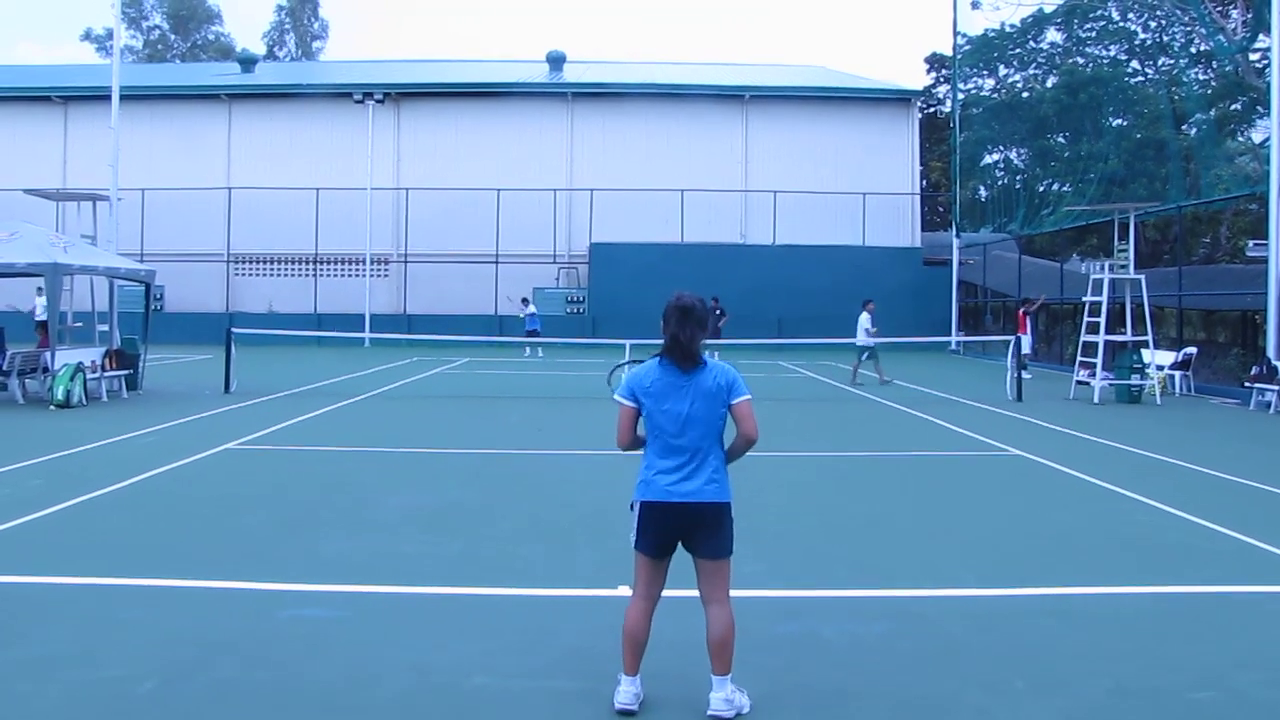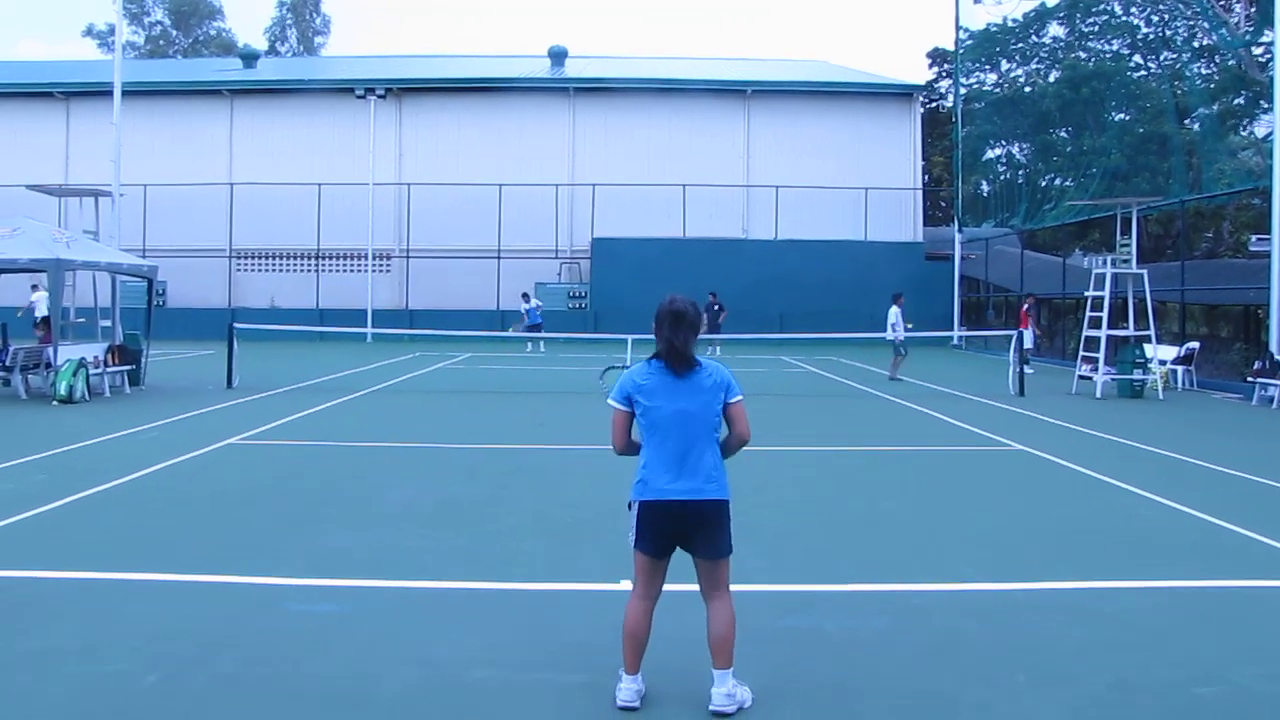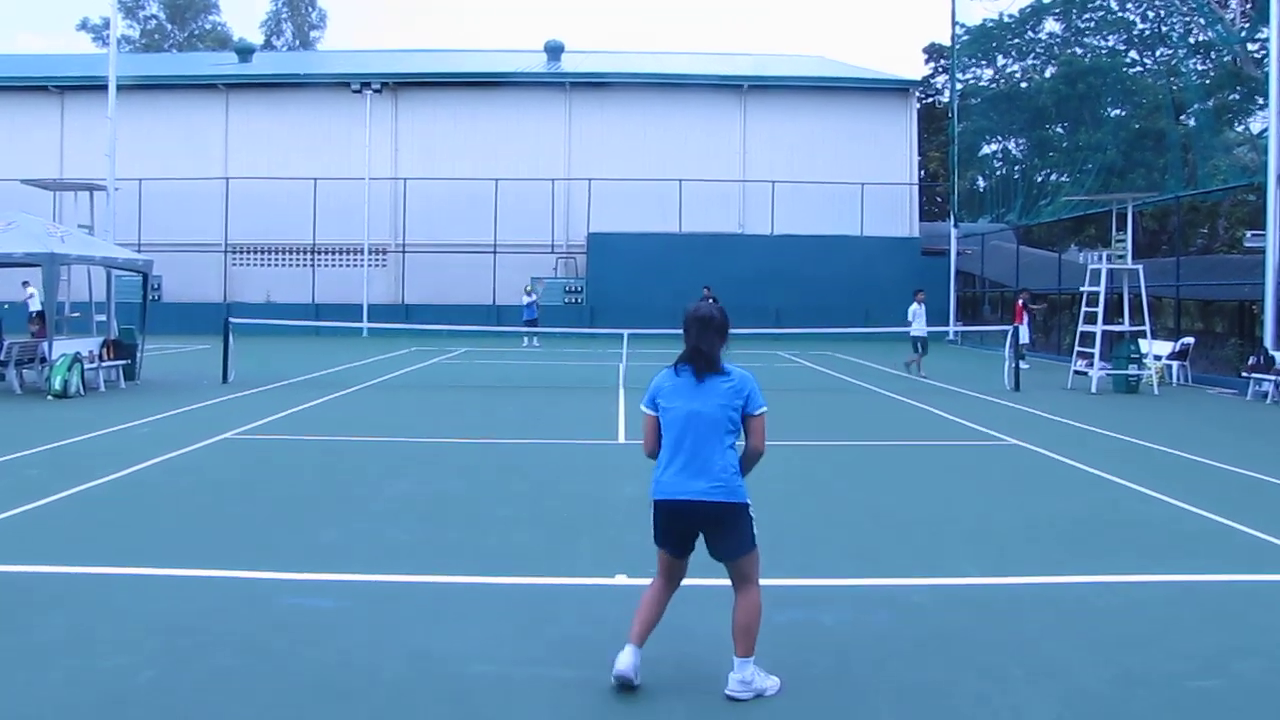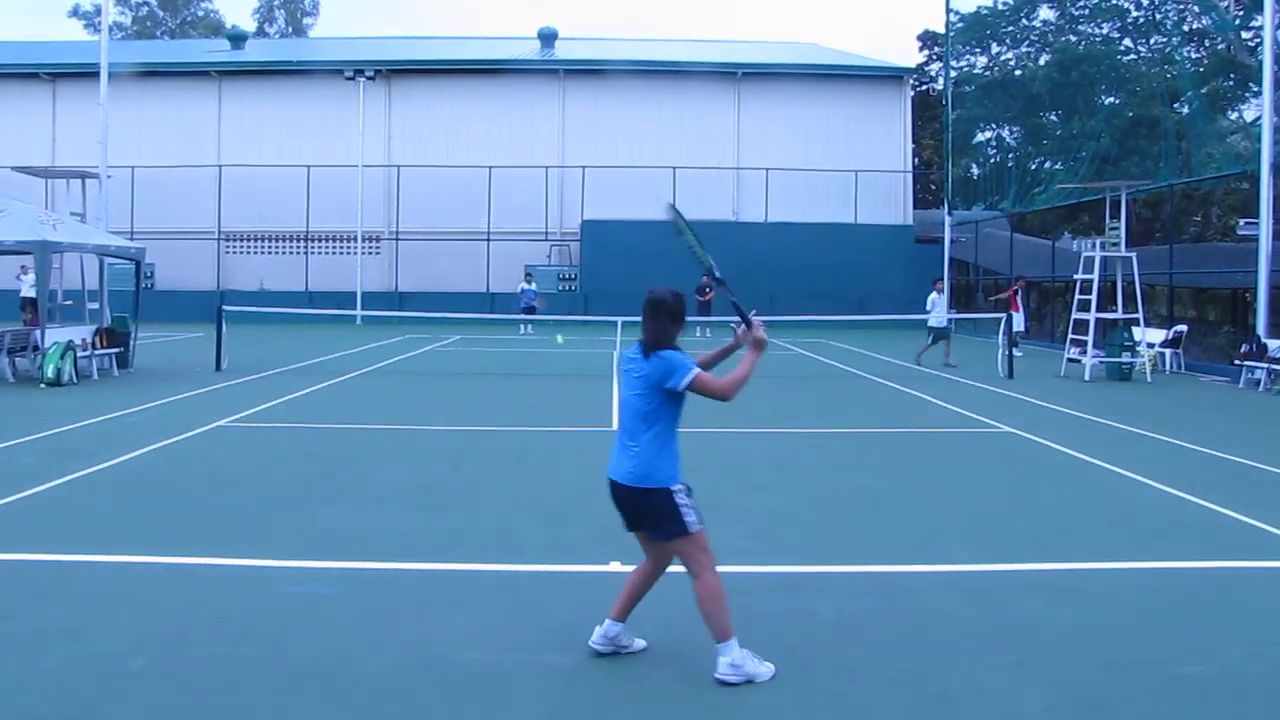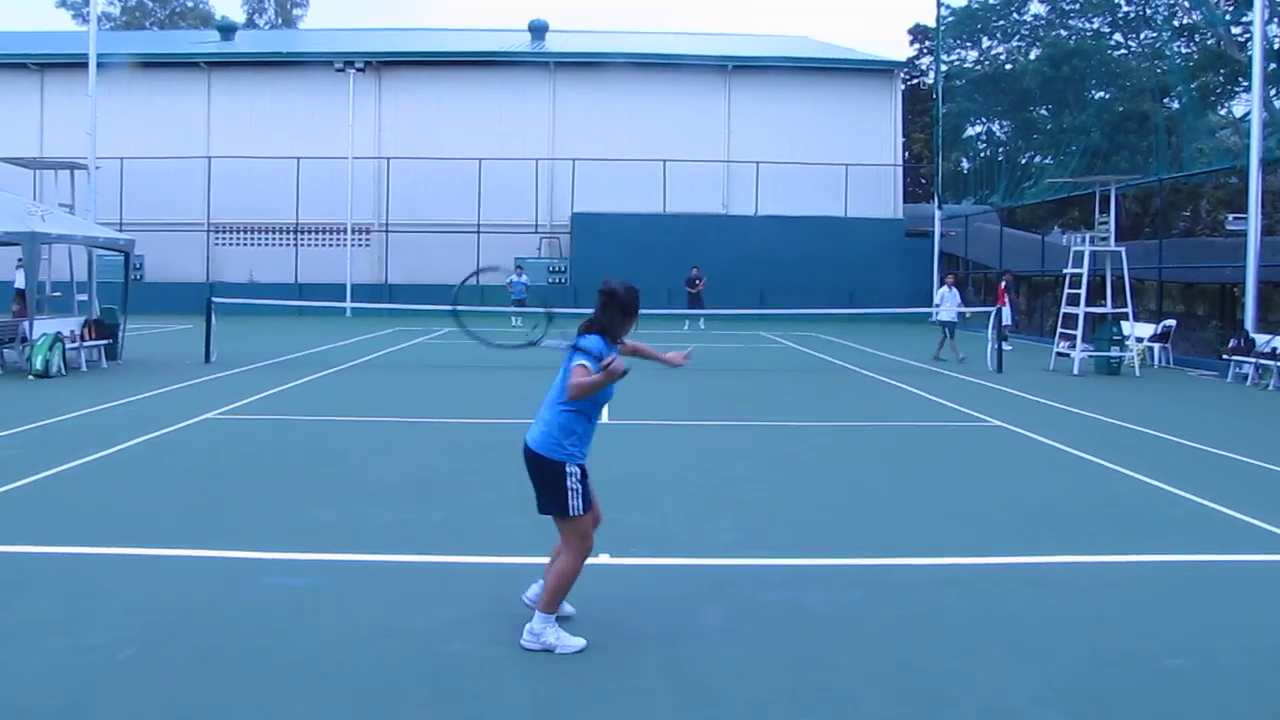
dt=0.4s
person 1, frame 1
left shoulder: (640, 377)
right shoulder: (725, 376)
left elbow: (625, 440)
right elbow: (749, 435)
left hip: (655, 501)
right hip: (710, 502)
left knee: (643, 597)
right knee: (716, 600)
person 1, frame 2
left shoulder: (633, 379)
right shoulder: (719, 375)
left elbow: (620, 444)
right elbow: (741, 435)
left hip: (654, 499)
right hip: (709, 499)
left knee: (644, 594)
right knee: (716, 594)
left ankle: (629, 684)
right ankle: (723, 686)
person 1, frame 3
left shoulder: (662, 382)
right shoulder: (742, 383)
left elbow: (650, 449)
right elbow: (756, 449)
left hip: (668, 498)
right hip: (724, 499)
left knee: (666, 581)
right knee: (746, 583)
left ankle: (629, 655)
right ankle: (744, 674)
person 1, frame 4
left shoulder: (638, 357)
right shoulder: (667, 361)
left elbow: (693, 365)
right elbow: (723, 391)
left wrist: (732, 345)
right wrist: (753, 353)
left hip: (623, 479)
right hip: (654, 484)
left knee: (657, 558)
right knee: (703, 566)
left ankle: (610, 631)
right ankle: (732, 657)
person 1, frame 5
left shoulder: (604, 341)
right shoulder: (592, 345)
left elbow: (627, 347)
right elbow: (574, 388)
left wrist: (665, 358)
right wrist: (605, 376)
left hip: (549, 449)
right hip: (557, 455)
left knee: (584, 523)
right knee: (578, 544)
left ankle: (543, 590)
right ankle: (539, 628)
